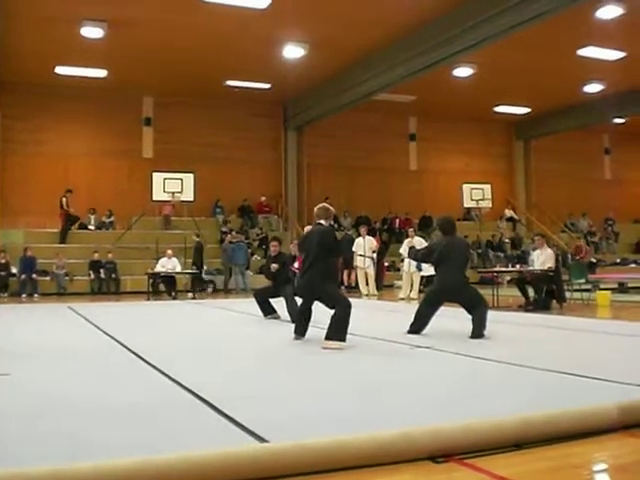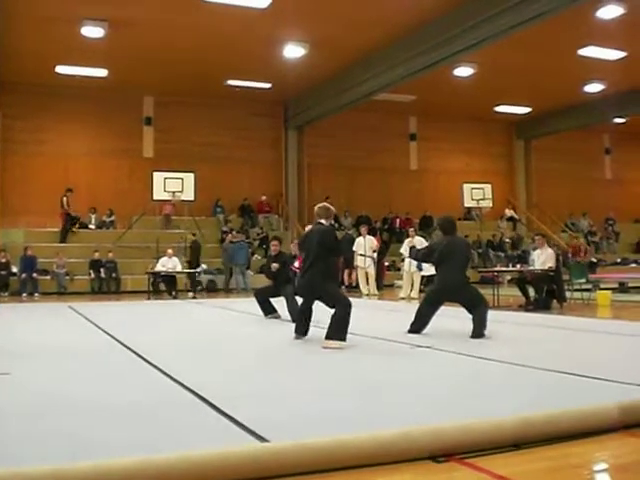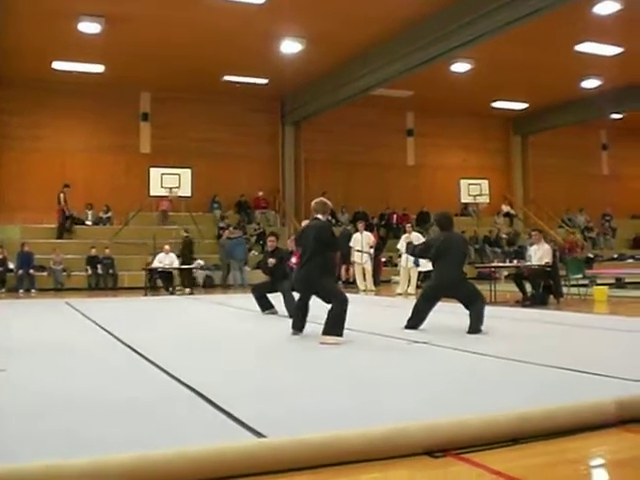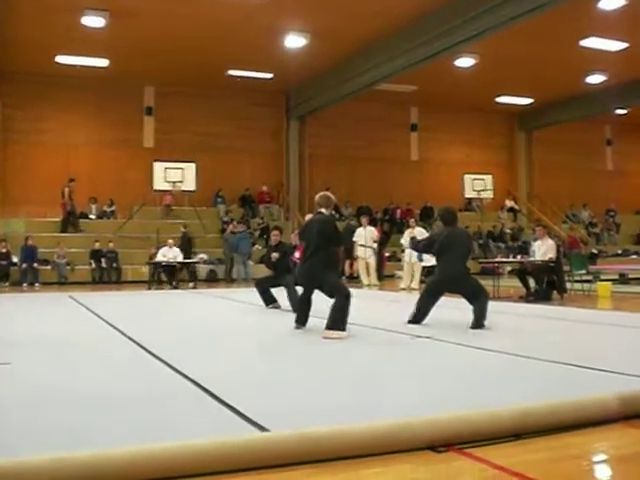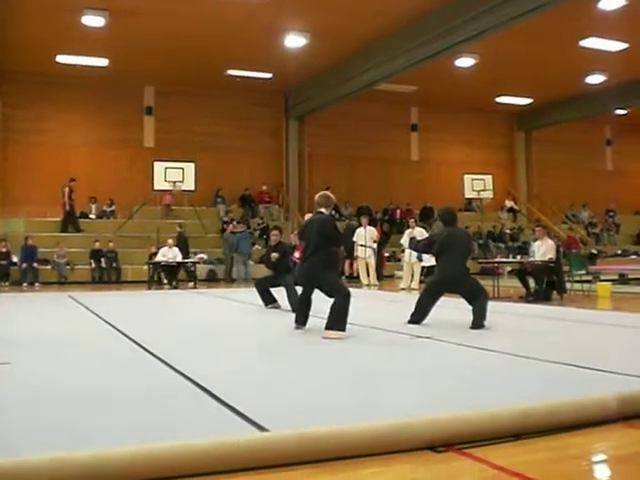
dt=0.1s
person 1, frame 1
left shoulder: (310, 232)
right shoulder: (328, 231)
left elbow: (301, 248)
right elbow: (337, 253)
left hip: (305, 279)
right hip: (319, 279)
left knee: (306, 303)
right knee: (343, 305)
left ankle: (299, 332)
right ankle: (332, 339)
person 1, frame 2
left shoulder: (310, 232)
right shoulder: (328, 231)
left elbow: (301, 247)
right elbow: (338, 252)
left hip: (306, 278)
right hip: (320, 279)
left knee: (307, 302)
right knee: (344, 304)
left ankle: (300, 331)
right ankle: (332, 338)
person 1, frame 3
left shoulder: (307, 227)
right shoulder: (325, 226)
left elbow: (298, 242)
right elbow: (335, 248)
left hip: (303, 273)
right hip: (316, 274)
left knee: (304, 298)
right knee: (340, 300)
left ankle: (297, 327)
right ankle: (329, 334)
person 1, frame 4
left shoulder: (310, 221)
right shoulder: (328, 220)
left elbow: (302, 236)
right elbow: (338, 242)
left hip: (306, 267)
right hip: (320, 267)
left knee: (307, 292)
right knee: (343, 294)
left ankle: (300, 322)
right ankle: (332, 329)
person 1, frame 5
left shoulder: (310, 220)
right shoulder: (328, 220)
left elbow: (301, 236)
right elbow: (338, 242)
left hip: (306, 266)
right hip: (319, 267)
left knee: (306, 292)
right knee: (343, 294)
left ankle: (300, 322)
right ankle: (332, 329)
person 2, frame 1
left shoulder: (436, 245)
right shoulder: (464, 244)
left elbow: (419, 256)
right elbow: (466, 261)
left wrist: (411, 249)
left hip: (441, 284)
right hip: (459, 283)
left knee: (427, 305)
right knee: (479, 305)
left ankle: (415, 329)
right ankle: (477, 332)
person 2, frame 2
left shoulder: (437, 245)
right shoulder: (464, 244)
left elbow: (420, 255)
right elbow: (467, 261)
left wrist: (412, 248)
left hip: (441, 284)
right hip: (460, 283)
left knee: (427, 304)
right knee: (480, 305)
left ankle: (415, 328)
right ankle: (478, 331)
person 2, frame 3
left shoulder: (434, 241)
right shoulder: (462, 239)
left elbow: (417, 251)
right elbow: (464, 257)
left wrist: (409, 244)
left hip: (439, 279)
right hip: (457, 279)
left knee: (424, 300)
right knee: (477, 300)
left ankle: (412, 324)
right ankle: (475, 327)
person 2, frame 4
left shoulder: (437, 236)
right shoulder: (465, 235)
left elbow: (421, 246)
right elbow: (468, 252)
left wrist: (413, 239)
left hip: (442, 275)
right hip: (461, 274)
left knee: (428, 295)
right knee: (480, 296)
left ankle: (416, 318)
right ankle: (478, 322)
person 2, frame 5
left shoulder: (437, 236)
right shoulder: (465, 235)
left elbow: (420, 247)
right elbow: (468, 252)
left wrist: (412, 240)
left hip: (442, 275)
right hip: (460, 274)
left knee: (427, 295)
right knee: (480, 296)
left ankle: (415, 318)
right ankle: (477, 322)
